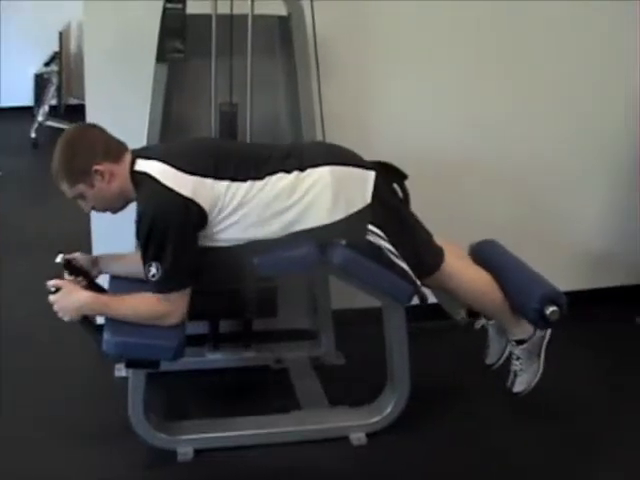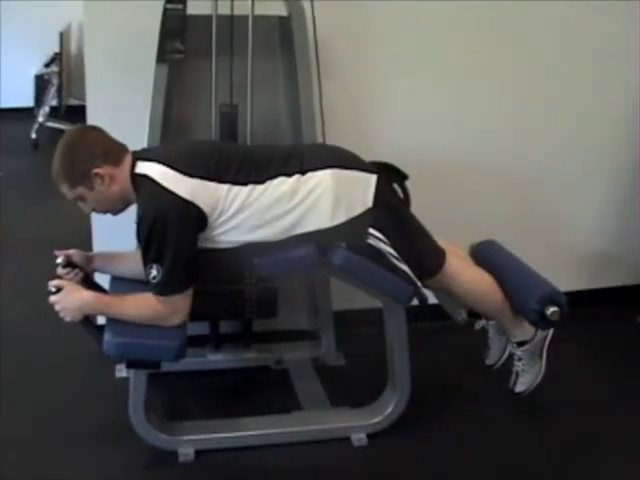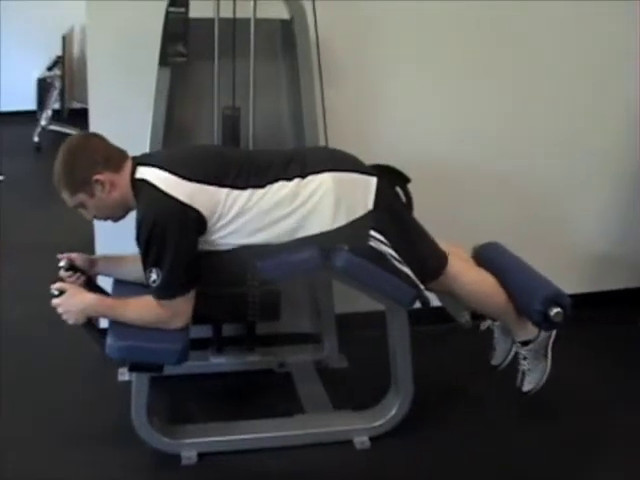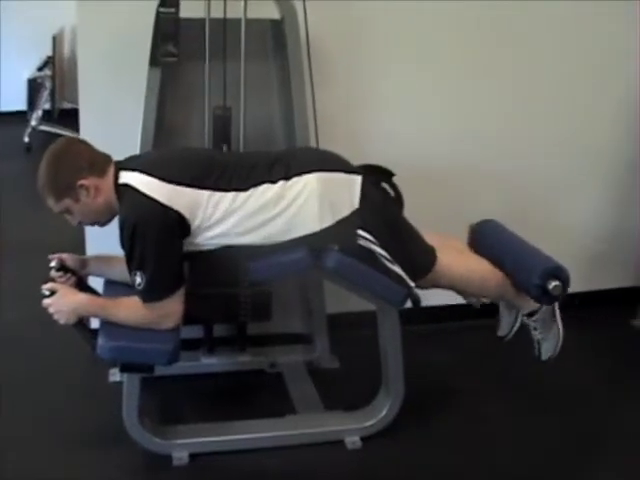
dt=0.3s
person 1, frame 1
left shoulder: (160, 199)
right shoulder: (149, 166)
left elbow: (169, 308)
right elbow: (165, 264)
left wrist: (87, 303)
right wrist: (99, 263)
left hip: (340, 197)
right hip: (325, 177)
left knee: (433, 268)
right knee: (427, 257)
left ankle: (522, 332)
right ankle: (498, 315)
person 1, frame 2
left shoulder: (160, 201)
right shoulder: (149, 167)
left elbow: (171, 309)
right elbow: (162, 264)
left wrist: (89, 302)
right wrist: (94, 261)
left hip: (342, 199)
right hip: (328, 179)
left knee: (434, 268)
right knee: (426, 258)
left ankle: (524, 332)
right ankle: (502, 319)
person 1, frame 3
left shoulder: (160, 205)
right shoulder: (149, 174)
left elbow: (173, 312)
right elbow: (167, 270)
left wrist: (93, 305)
right wrist: (97, 264)
left hip: (342, 203)
right hip: (329, 181)
left knee: (436, 271)
right knee: (429, 260)
left ankle: (527, 330)
right ankle: (504, 315)
person 1, frame 4
left shoulder: (143, 210)
right shoulder: (132, 175)
left elbow: (164, 312)
right elbow: (152, 270)
left wrist: (84, 305)
right wrist: (88, 265)
left hip: (328, 205)
right hip: (317, 185)
left knee: (427, 269)
right knee: (415, 250)
left ankle: (531, 299)
right ankle: (503, 264)
